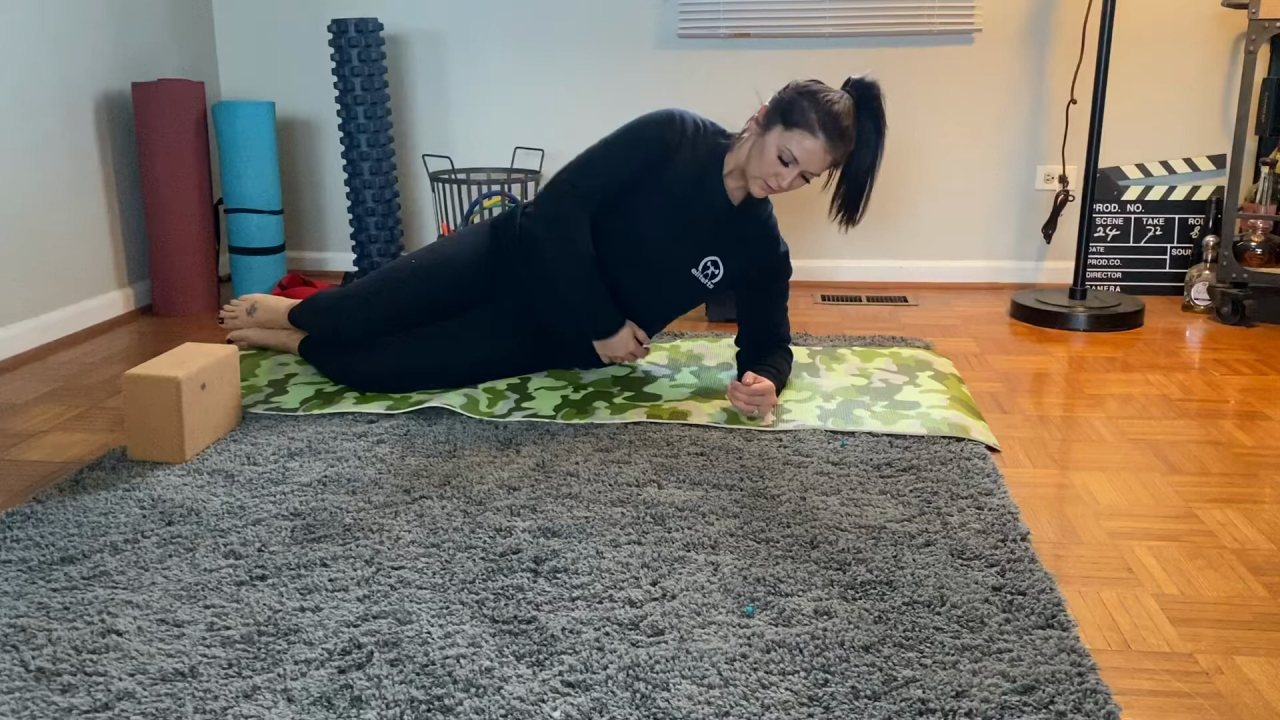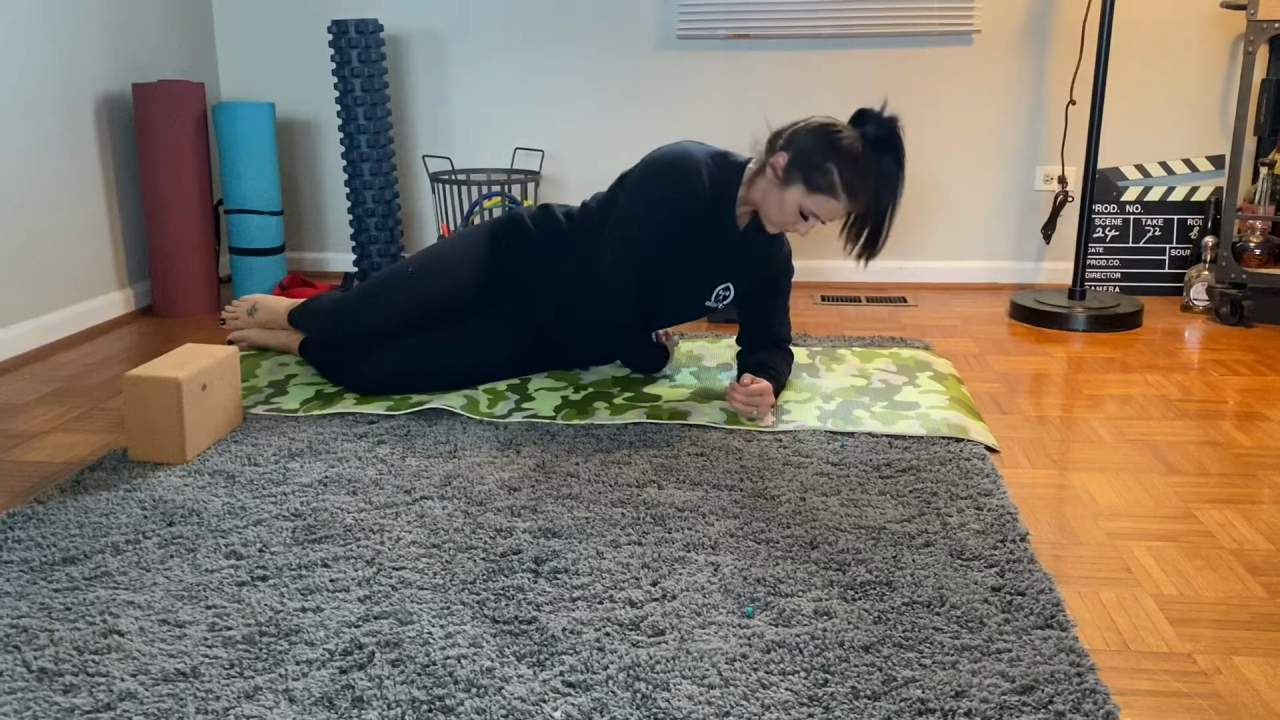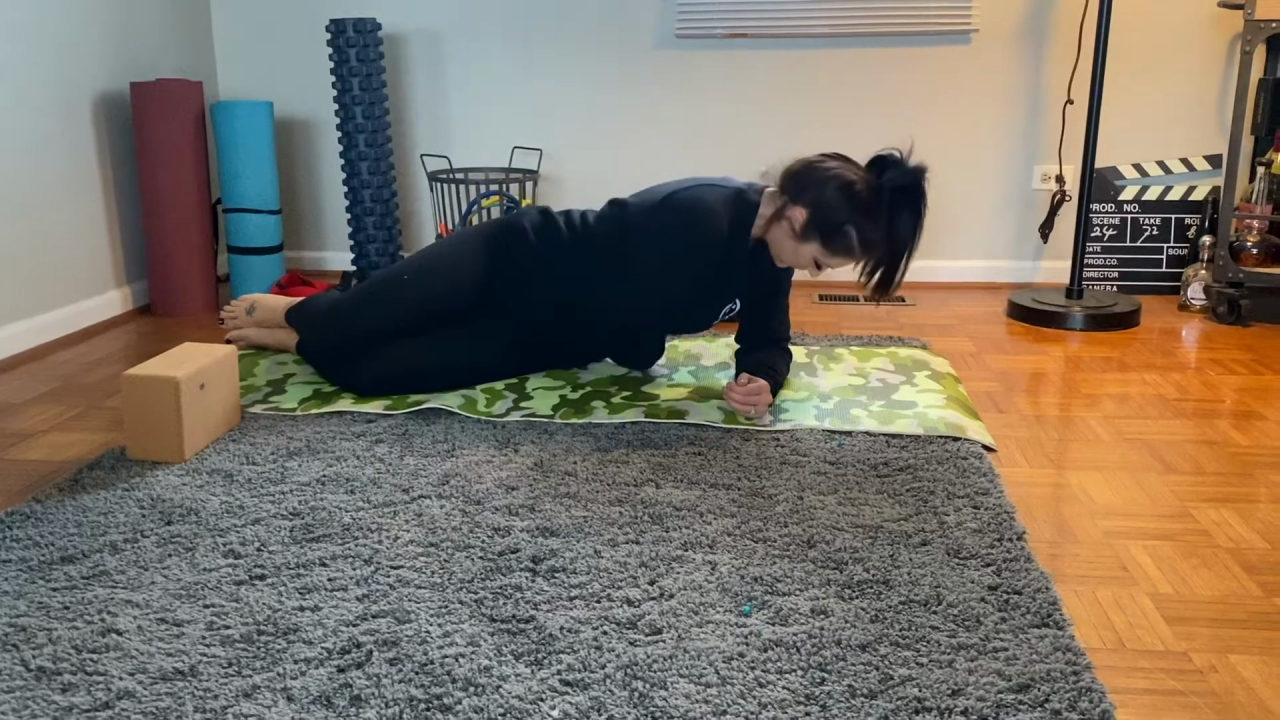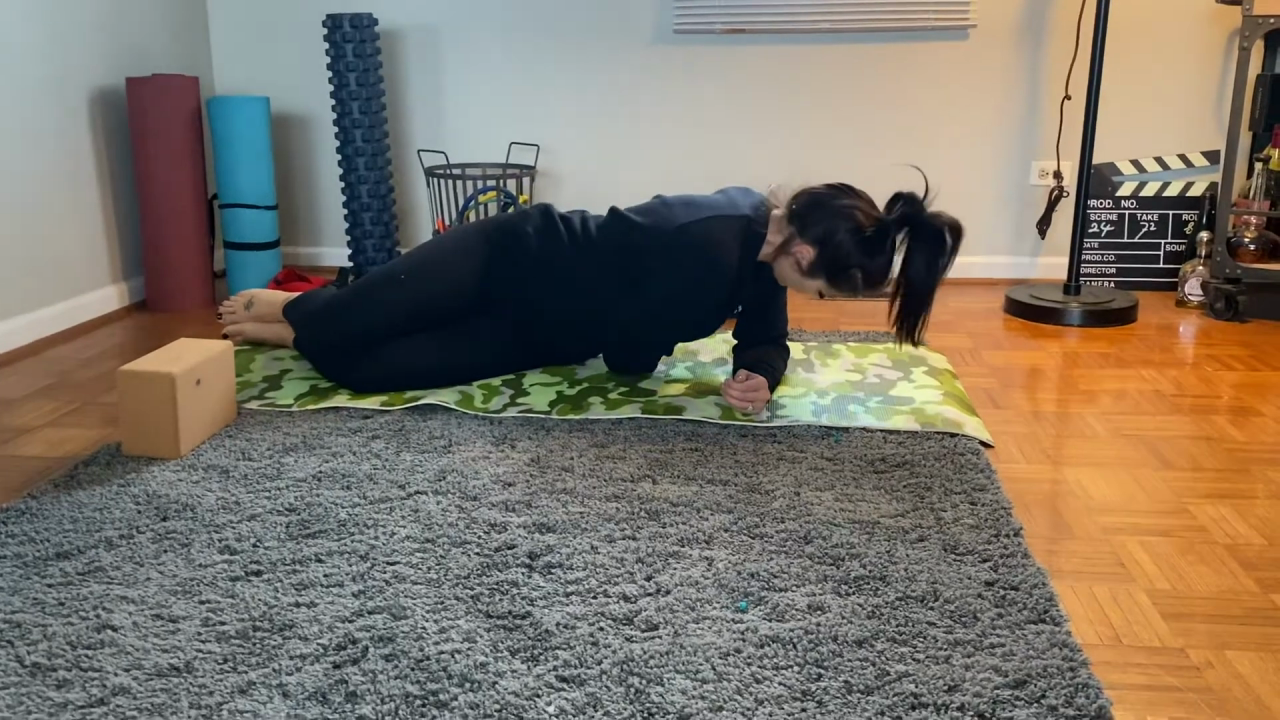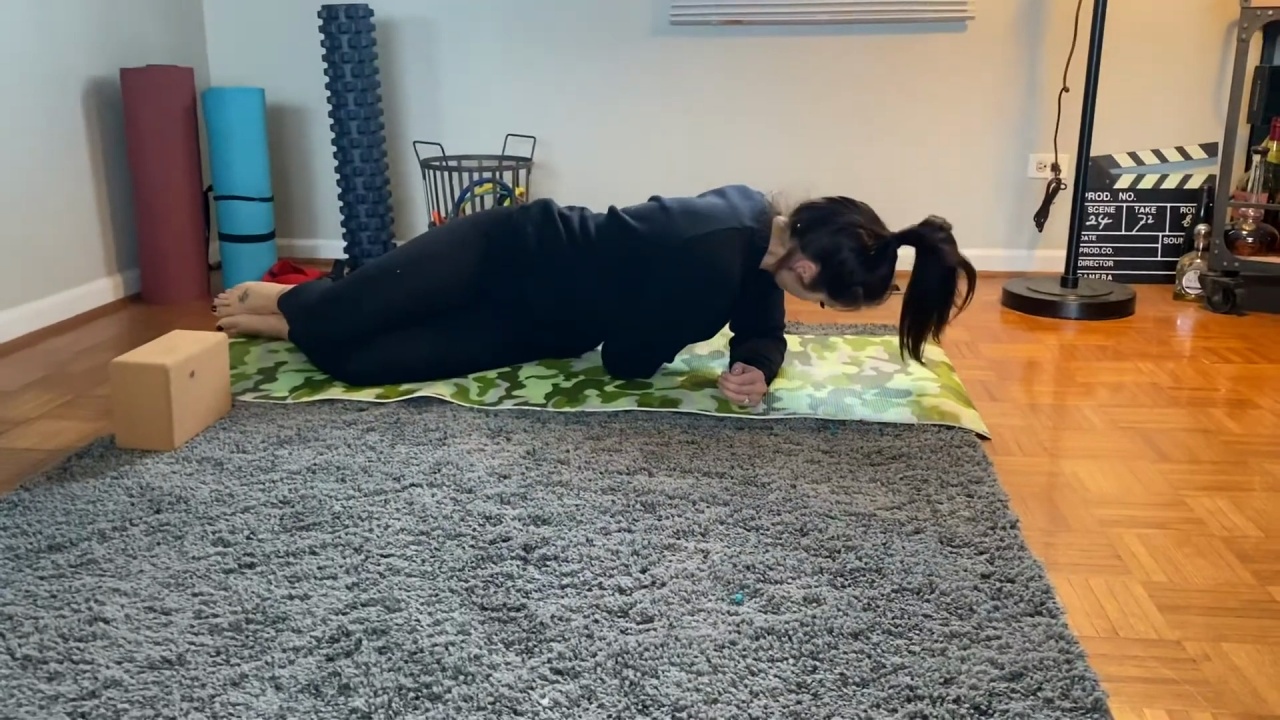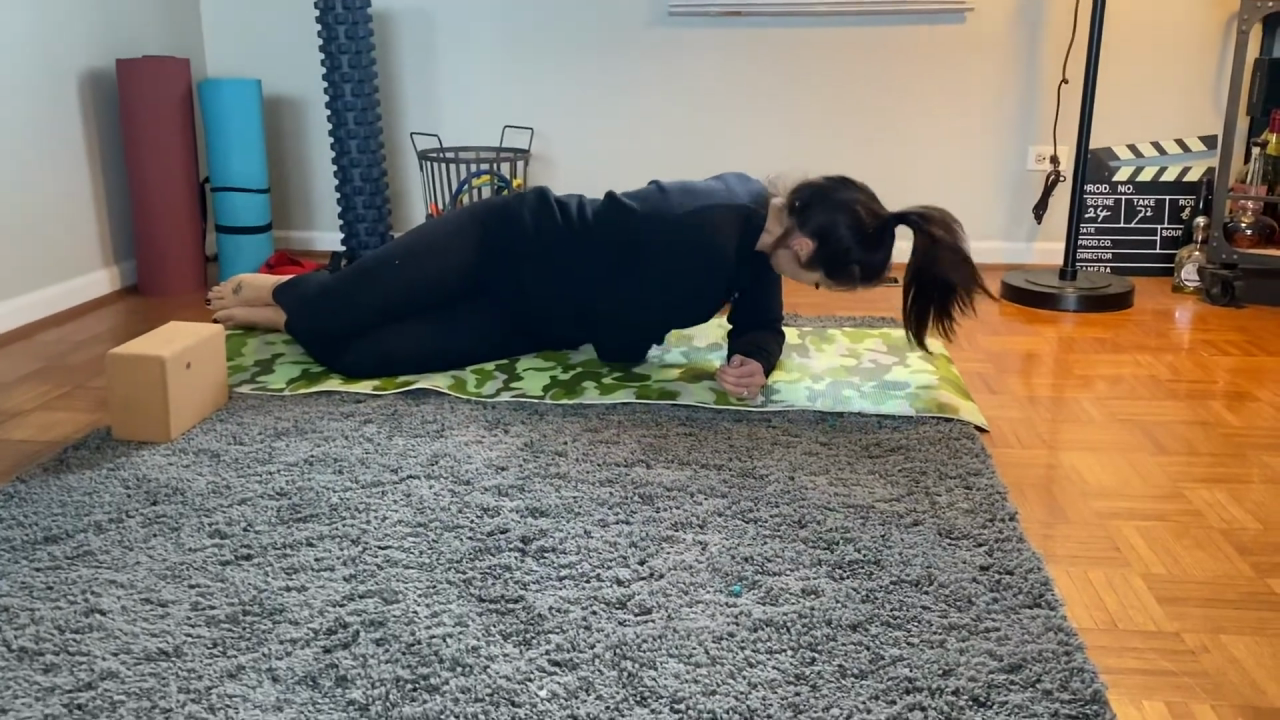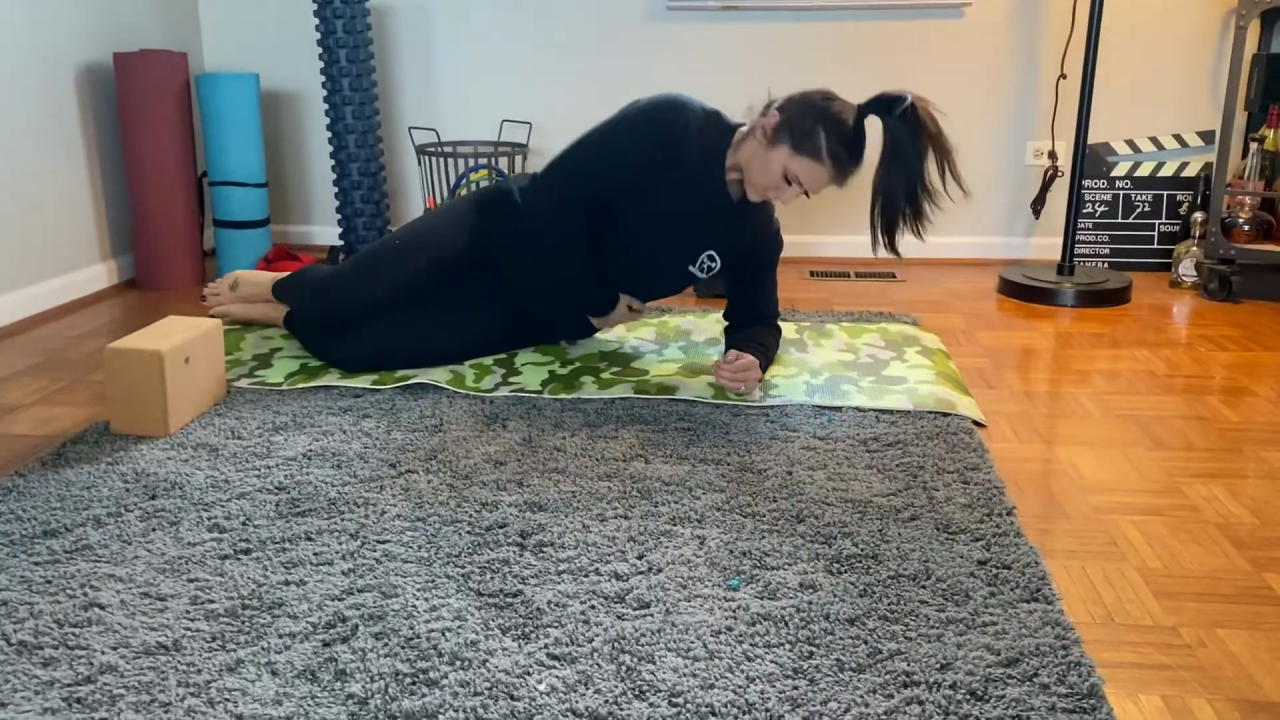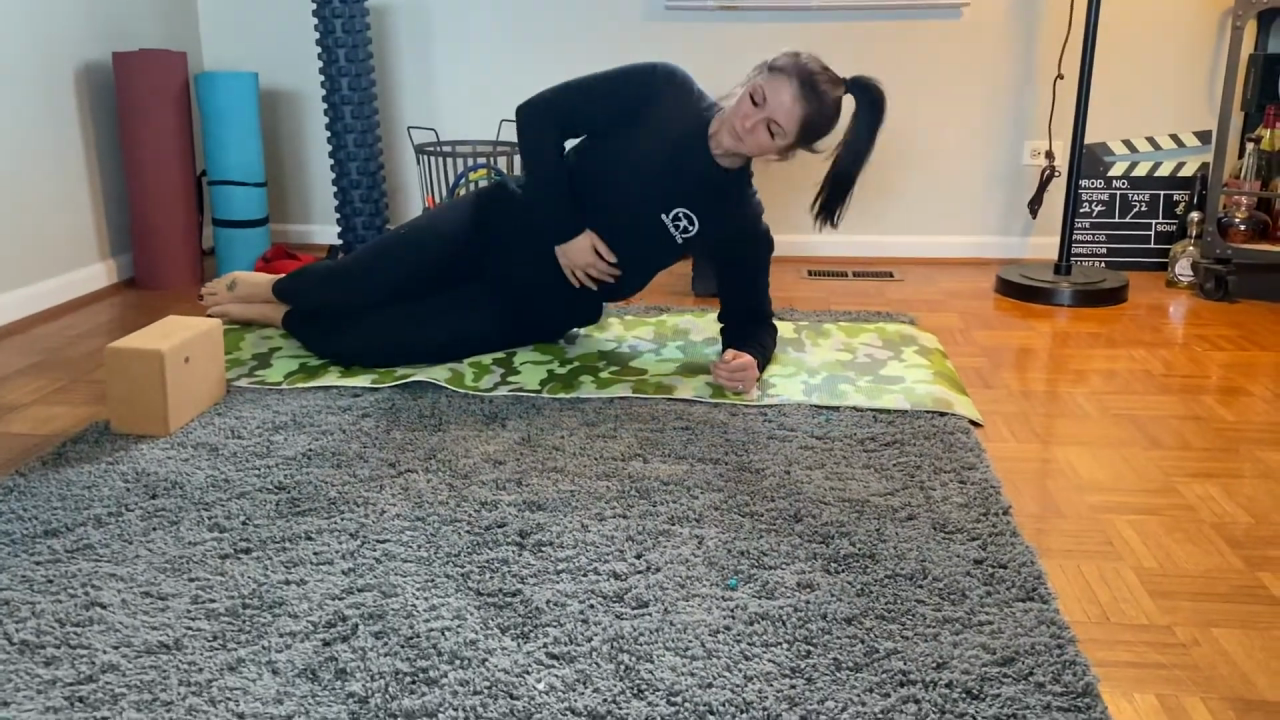
dt=0.5s
person 1, frame 1
left shoulder: (762, 248)
right shoulder: (674, 137)
left elbow: (768, 342)
right elbow: (562, 198)
left wrist: (762, 380)
right wrist: (603, 325)
left hip: (553, 340)
right hip: (514, 258)
left knee: (368, 369)
right knee: (352, 322)
left ankle: (291, 344)
right ankle: (285, 312)
person 1, frame 2
left shoulder: (767, 257)
right shoulder: (681, 175)
left elbow: (770, 342)
right elbow: (609, 287)
left wrist: (762, 382)
right wrist: (651, 356)
left hip: (550, 342)
right hip: (509, 259)
left knee: (368, 373)
right knee: (353, 324)
left ankle: (290, 344)
right ankle: (289, 312)
person 1, frame 3
left shoulder: (765, 257)
right shoulder: (700, 217)
left elbow: (767, 342)
right elbow: (631, 337)
left wrist: (760, 381)
right wrist: (653, 352)
left hip: (545, 340)
right hip: (507, 263)
left knee: (363, 373)
right knee: (348, 326)
left ankle: (287, 338)
right ankle: (287, 311)
person 1, frame 4
left shoulder: (763, 230)
right shoulder: (711, 249)
left elbow: (765, 337)
right elbow: (631, 354)
left wrist: (759, 378)
right wrist: (653, 344)
right hip: (505, 259)
left knee: (362, 371)
right knee: (349, 324)
left ankle: (286, 330)
right ankle: (282, 308)
person 1, frame 5
left shoulder: (758, 223)
right shoulder: (712, 262)
left elbow: (762, 331)
right elbow: (629, 360)
left wrist: (753, 370)
right wrist: (666, 333)
right hip: (505, 254)
right knee: (344, 319)
left ankle: (279, 322)
right ankle: (276, 301)
person 1, frame 6
left shoulder: (759, 229)
right shoulder: (711, 233)
left elbow: (759, 324)
right elbow: (621, 342)
left wrist: (751, 364)
right wrist: (654, 329)
left hip: (538, 321)
right hip: (501, 241)
left knee: (362, 357)
right knee: (344, 308)
left ankle: (277, 316)
right ankle: (273, 290)
person 1, frame 7
left shoulder: (754, 233)
right shoulder: (673, 127)
left elbow: (757, 319)
right elbow: (555, 192)
left wrist: (749, 358)
right wrist: (598, 300)
left hip: (541, 312)
right hip: (498, 231)
left knee: (355, 350)
right knee: (341, 301)
left ankle: (272, 316)
right ankle: (274, 287)
person 1, frame 8
left shoulder: (740, 223)
right shoulder: (664, 90)
left elbow: (751, 316)
right elbow: (539, 115)
left wrist: (747, 358)
right wrist: (563, 230)
left hip: (536, 311)
right hip: (498, 224)
left knee: (359, 343)
right knee: (352, 285)
left ankle: (276, 319)
right ankle: (266, 286)
